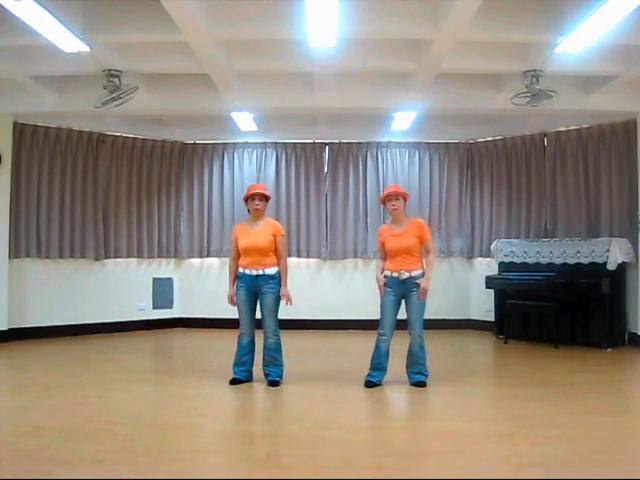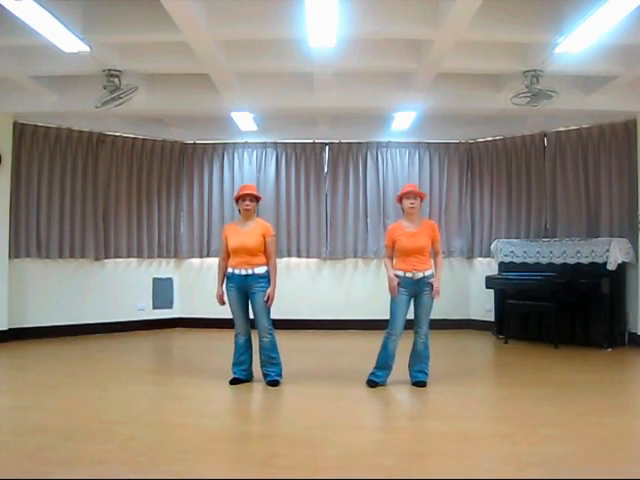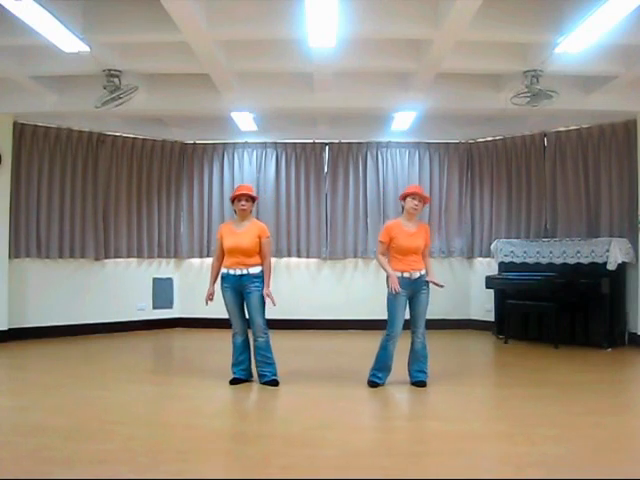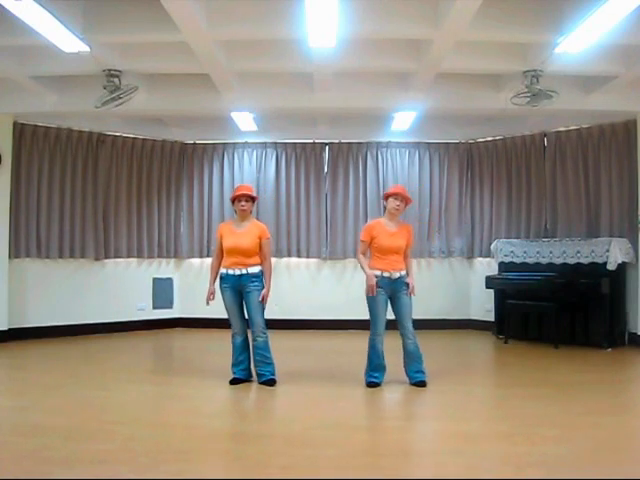
dt=0.4s
person 1, frame 1
left shoulder: (418, 225)
right shoulder: (383, 231)
left elbow: (430, 253)
left wrist: (427, 277)
right wrist: (379, 274)
left hip: (415, 281)
right hip: (391, 282)
left knee: (416, 331)
right knee: (384, 331)
left ankle: (417, 374)
right ankle: (376, 375)
person 1, frame 2
left shoulder: (431, 226)
right shoulder: (394, 229)
left elbow: (438, 254)
right elbow: (388, 257)
left wrist: (437, 277)
right wrist: (390, 275)
left hip: (425, 281)
right hip: (403, 282)
left knee: (422, 331)
right knee: (395, 330)
left ankle: (419, 374)
right ankle: (379, 374)
person 1, frame 3
left shoulder: (424, 229)
right shoulder: (391, 226)
right elbow: (380, 255)
left wrist: (430, 275)
right wrist: (390, 274)
left hip: (420, 282)
right hip: (399, 282)
left knee: (419, 331)
right knee: (394, 331)
left ankle: (418, 374)
right ankle: (378, 375)
person 1, frame 4
left shoulder: (406, 229)
right shoulder: (372, 226)
right elbow: (360, 254)
left wrist: (411, 277)
right wrist: (368, 273)
left hip: (400, 281)
right hip: (378, 281)
left knee: (408, 330)
right knee: (377, 331)
left ankle: (415, 374)
right ankle: (375, 375)
person 2, frame 1
left shoulder: (275, 227)
right shoulder: (238, 229)
left elbow: (282, 258)
right elbow: (234, 260)
left wrist: (284, 286)
right wrist: (231, 287)
left hip: (268, 279)
right hip: (244, 280)
left knee: (270, 330)
right knee: (245, 329)
left ankle: (273, 374)
right ankle: (242, 372)
person 2, frame 2
left shoulder: (264, 227)
right shoulder: (228, 229)
left elbow: (271, 259)
right elbow: (223, 259)
left wrist: (272, 286)
right wrist: (219, 286)
left hip: (258, 279)
right hip: (234, 280)
left knee: (264, 328)
right knee: (240, 329)
left ankle: (272, 373)
right ankle: (242, 372)
person 2, frame 3
left shoulder: (260, 228)
right shoulder: (224, 229)
left elbow: (266, 259)
right elbow: (218, 258)
left wrist: (266, 286)
right wrist: (211, 284)
left hip: (253, 279)
right hip: (229, 280)
left knee: (259, 328)
right knee: (238, 329)
left ankle: (267, 373)
right ankle: (241, 372)
person 2, frame 4
left shoulder: (261, 228)
right shoulder: (223, 228)
left elbow: (266, 260)
right elbow: (217, 258)
left wrist: (267, 286)
right wrist: (211, 284)
left hip: (252, 279)
right hip: (228, 280)
left knee: (258, 327)
right knee: (237, 329)
left ankle: (265, 373)
right ankle: (241, 372)
